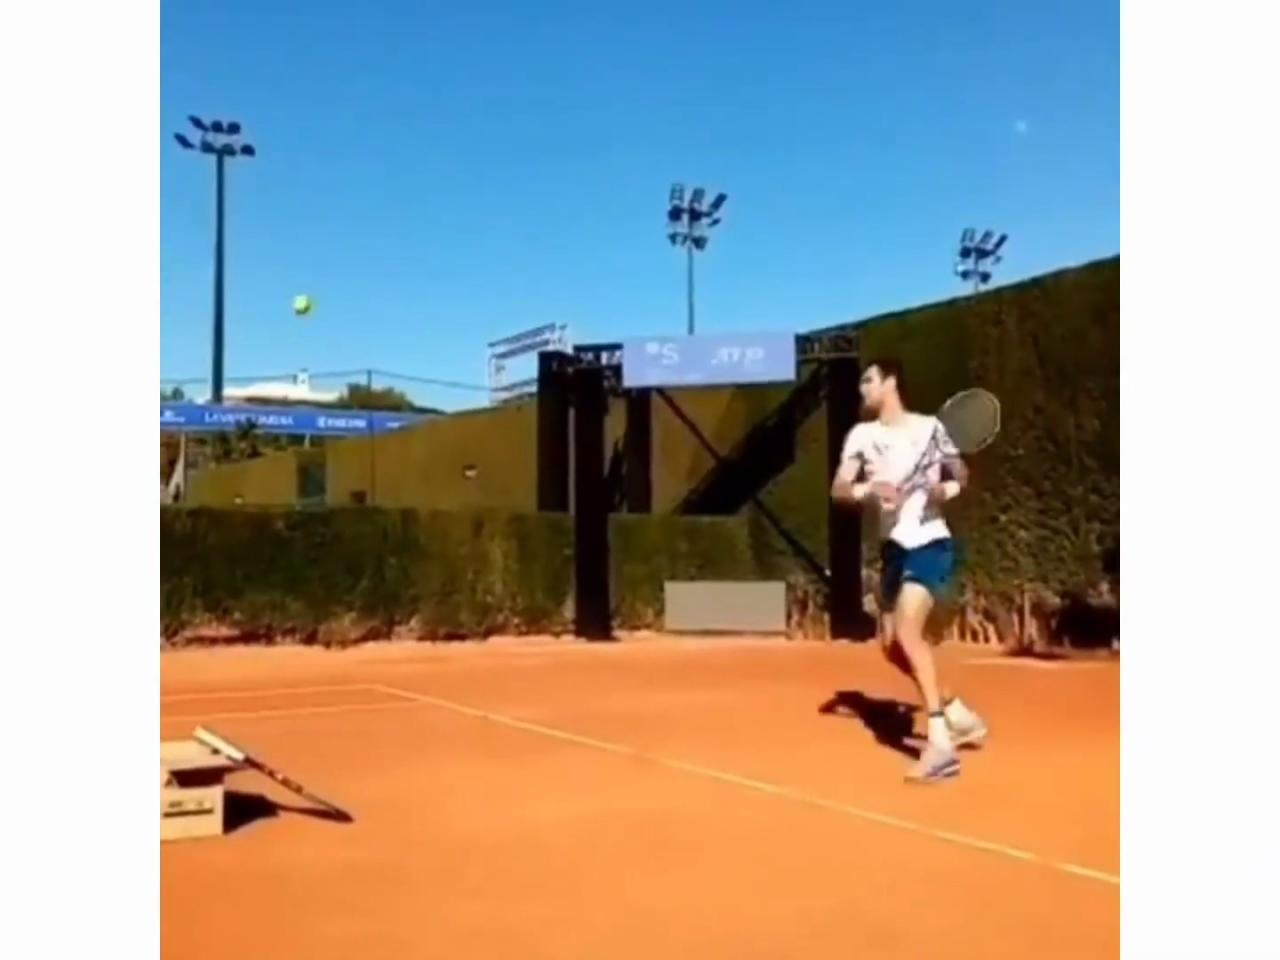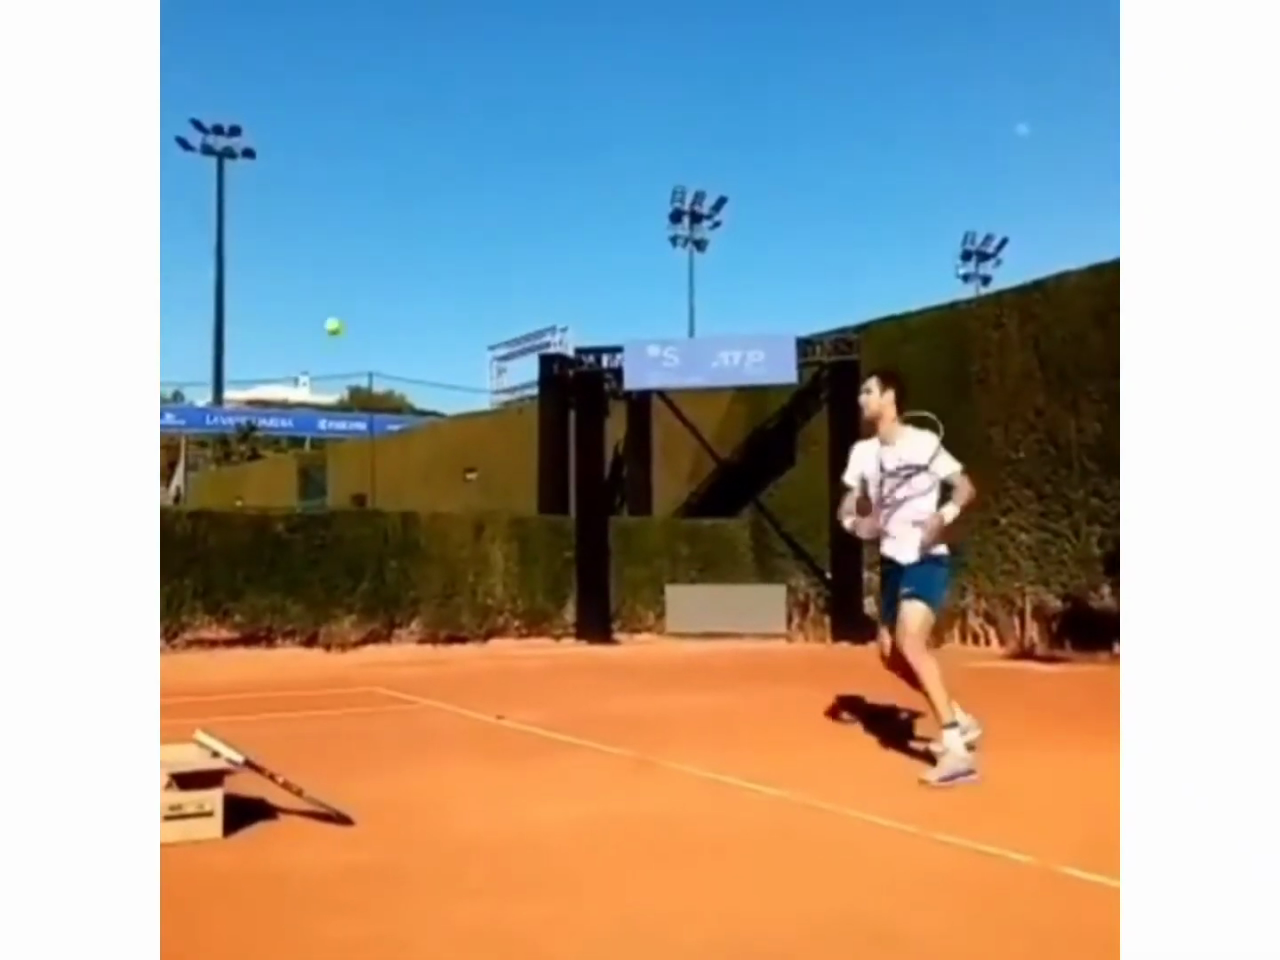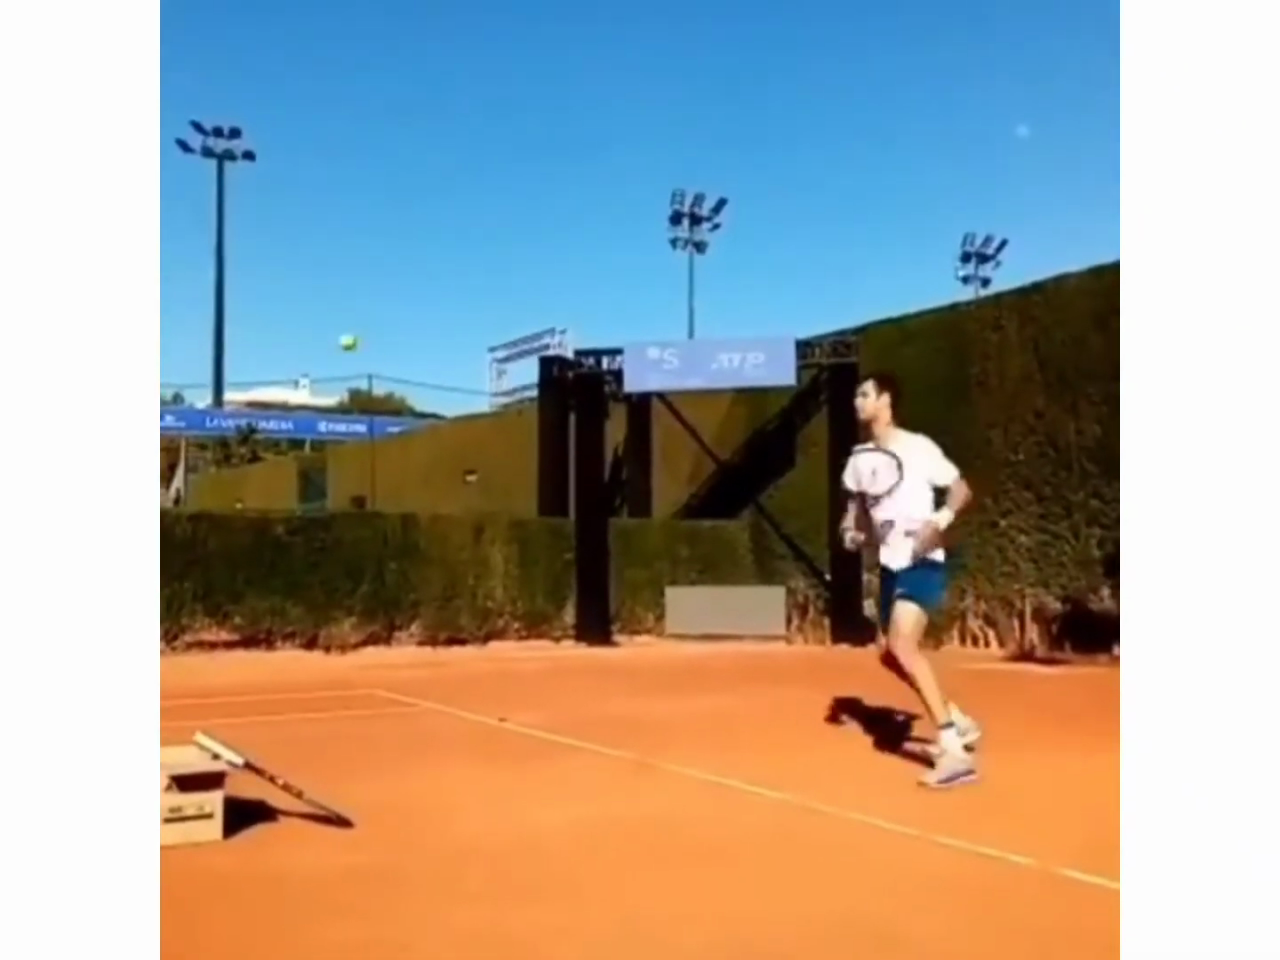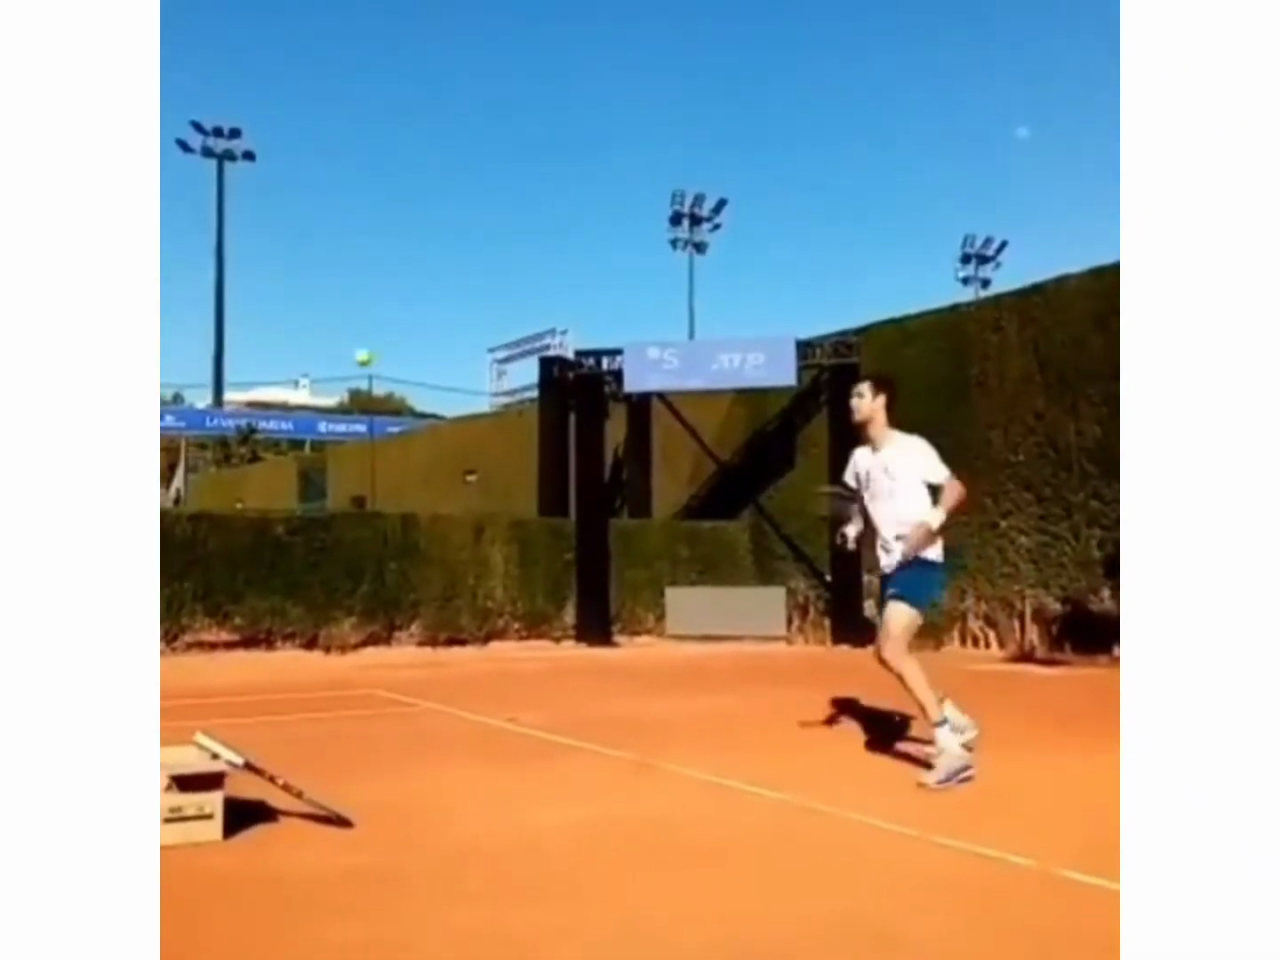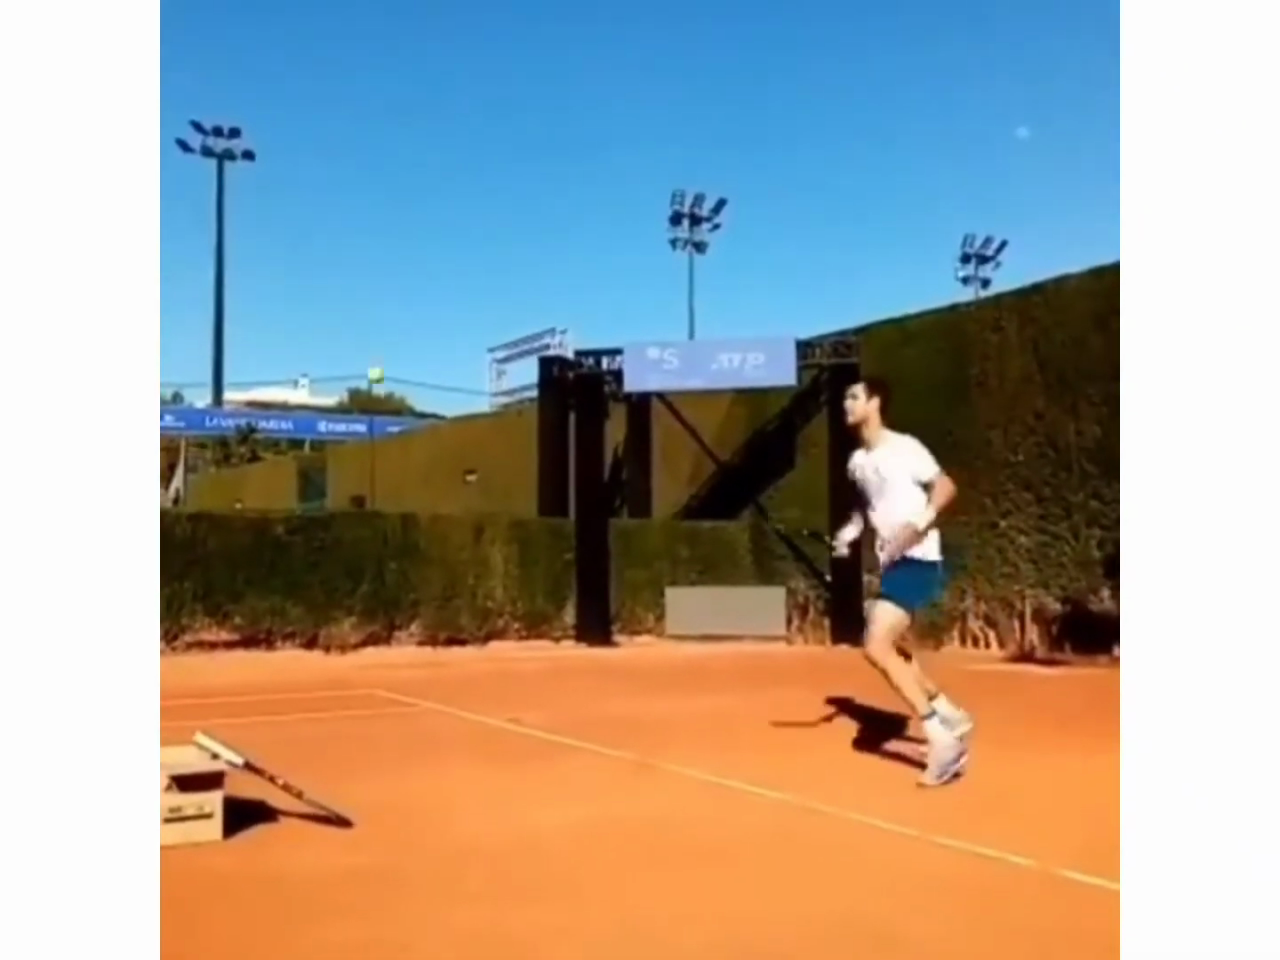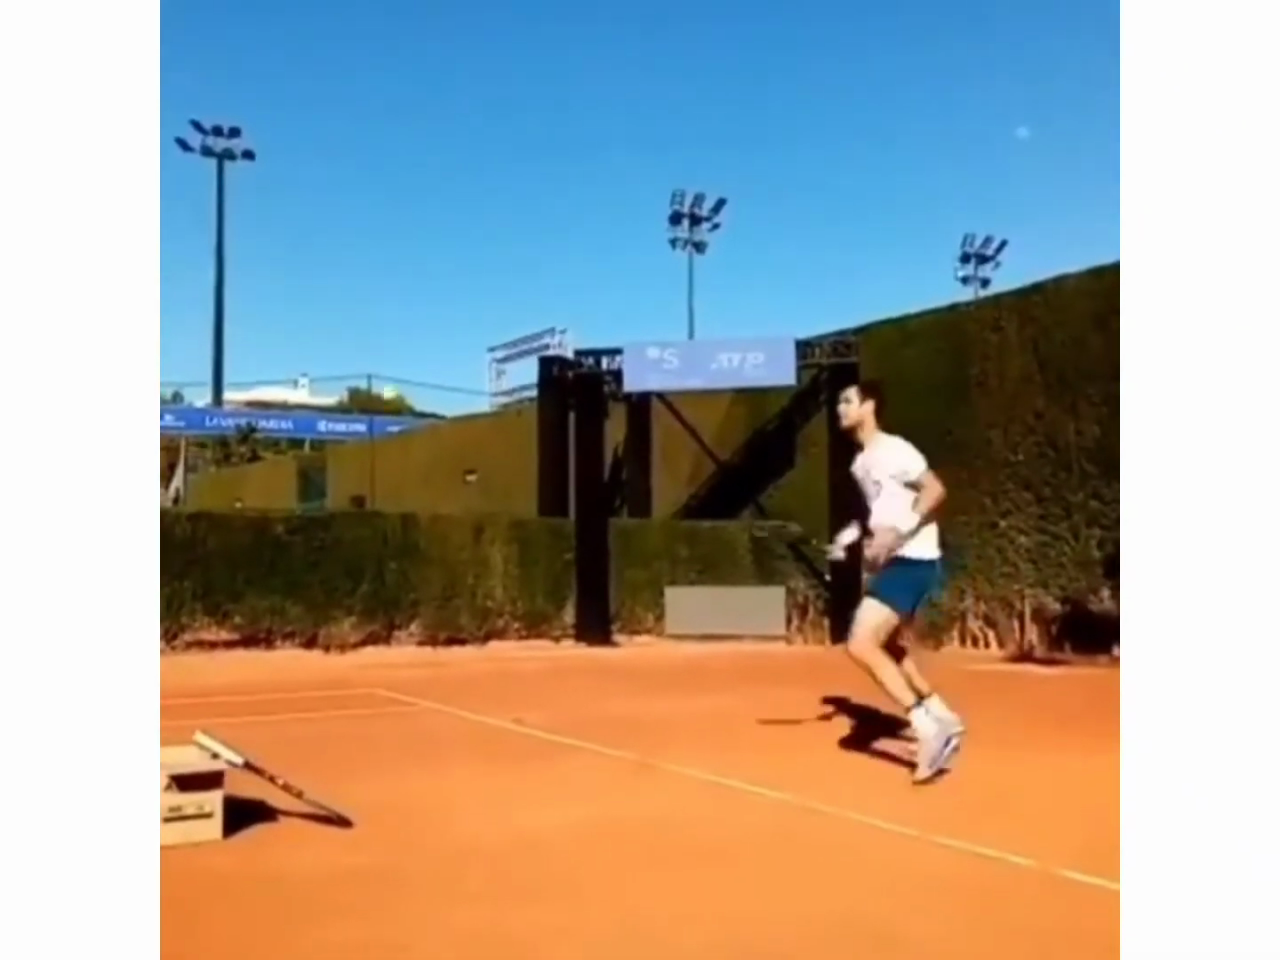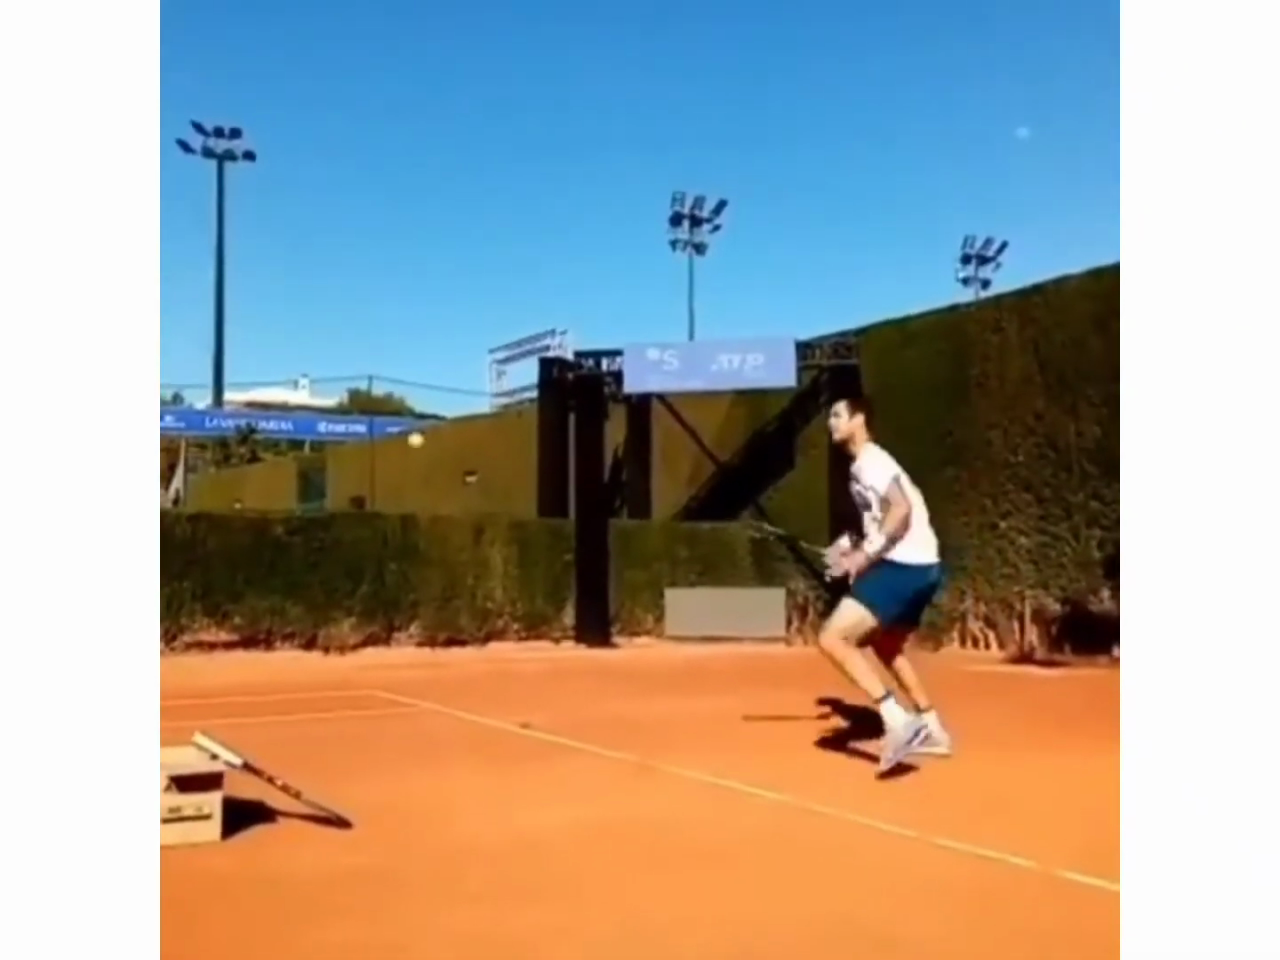
dt=0.1s
person 1, frame 1
left shoulder: (928, 427)
right shoulder: (862, 435)
left elbow: (961, 472)
right elbow: (839, 489)
left wrist: (947, 490)
right wrist: (868, 491)
left hip: (929, 543)
right hip: (894, 547)
left knee: (907, 631)
right knee: (893, 645)
left ankle: (940, 743)
right ankle: (961, 718)
person 1, frame 2
left shoulder: (924, 442)
right shoulder: (861, 452)
left elbow: (965, 486)
right elbow: (848, 506)
left wrist: (947, 514)
right wrist: (857, 522)
left hip: (927, 560)
right hip: (892, 563)
left knee: (911, 644)
right knee: (893, 655)
left ankle: (956, 751)
right ankle: (960, 722)
person 1, frame 3
left shoulder: (919, 447)
right shoulder: (859, 457)
left elbow: (962, 490)
right elbow: (856, 507)
left wrist: (940, 521)
right wrist: (851, 531)
left hip: (922, 564)
right hip: (891, 567)
left knee: (903, 645)
right knee: (890, 654)
left ankle: (954, 752)
right ankle: (959, 723)
person 1, frame 4
left shoulder: (911, 448)
right shoulder: (858, 459)
left elbow: (956, 489)
left wrist: (931, 525)
right wrist: (852, 528)
left hip: (919, 563)
right hip: (892, 566)
left knee: (892, 648)
right knee: (891, 650)
left ankle: (952, 750)
right ankle: (955, 720)
person 1, frame 5
left shoulder: (902, 447)
right shoulder: (858, 461)
left elbow: (946, 487)
left wrist: (917, 525)
right wrist: (849, 532)
left hip: (916, 562)
right hip: (893, 565)
left knee: (877, 647)
right knee: (886, 648)
left ankle: (943, 742)
right ankle: (949, 715)
person 1, frame 6
left shoulder: (889, 447)
right shoulder: (860, 461)
left elbow: (934, 491)
left wrist: (899, 532)
right wrist: (850, 534)
left hip: (911, 561)
right hip: (914, 563)
left knee: (861, 645)
right knee: (886, 644)
left ankle: (933, 726)
right ankle: (942, 717)
person 1, frame 7
left shoulder: (871, 460)
right shoulder: (859, 467)
left elbow: (902, 509)
left wrist: (865, 553)
right wrist: (847, 543)
left hip: (902, 566)
right hip: (920, 568)
left knee: (832, 639)
right knee: (885, 646)
left ankle: (899, 720)
right ankle: (932, 728)
